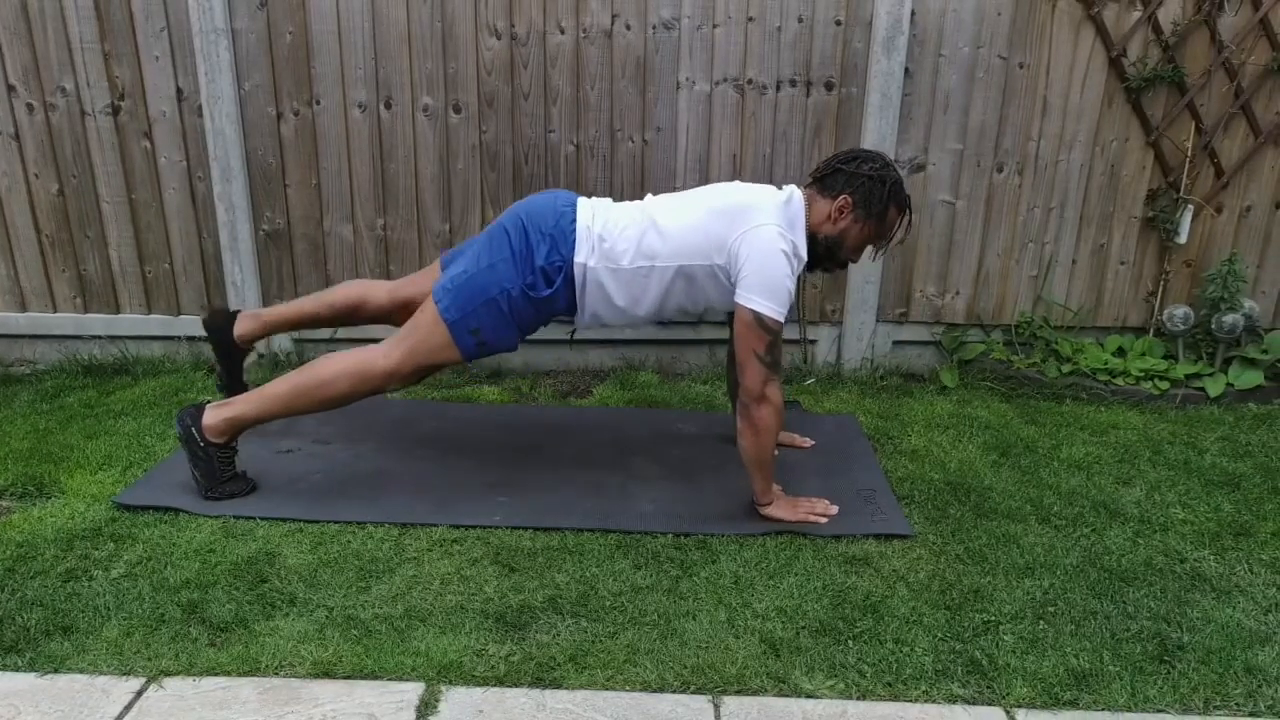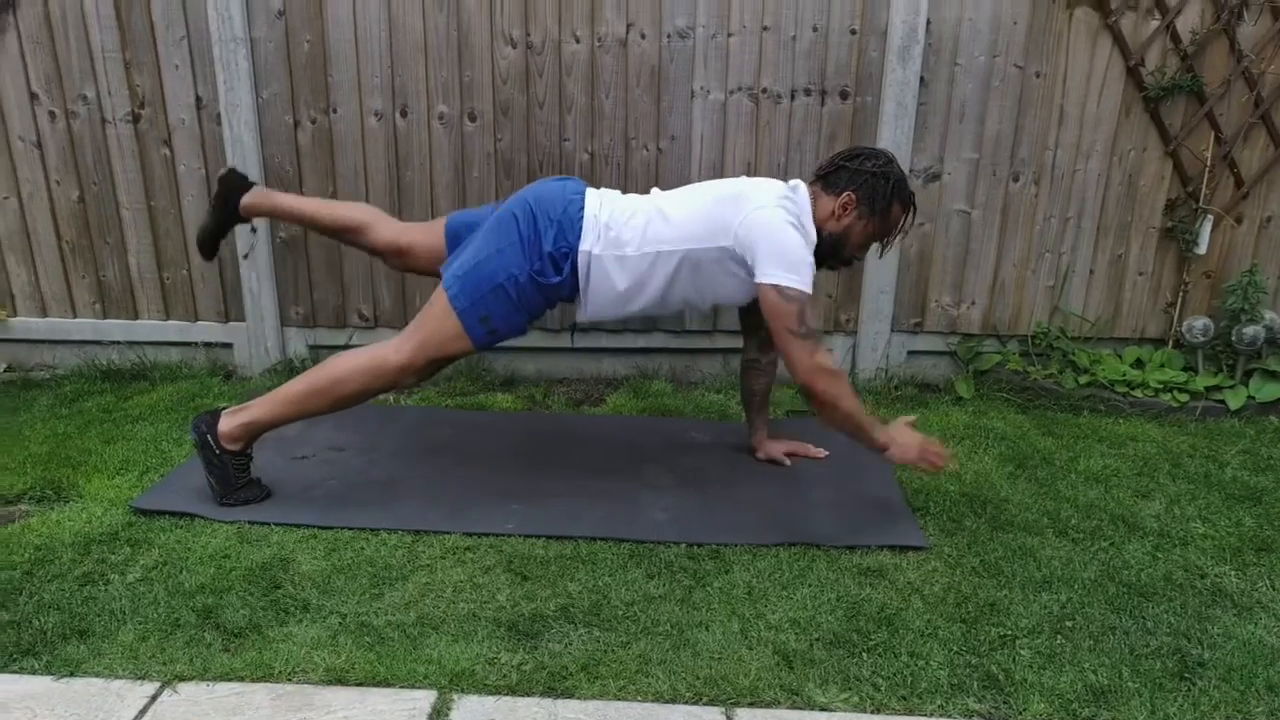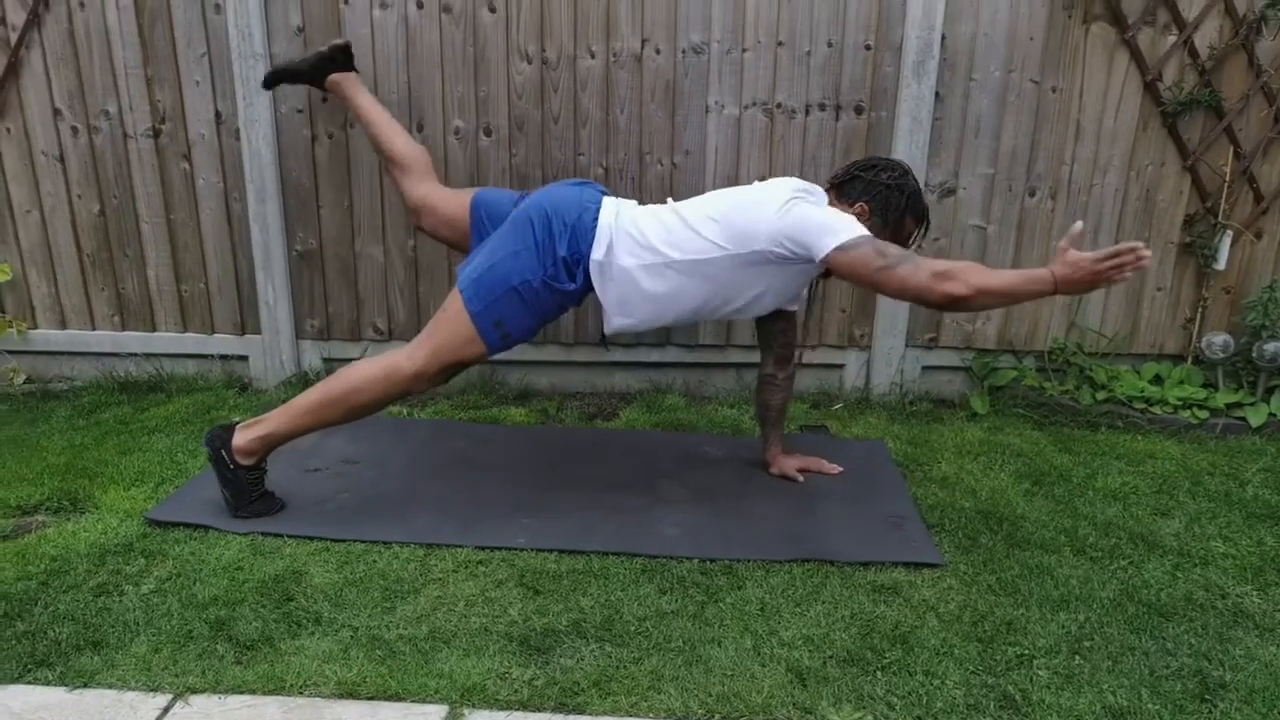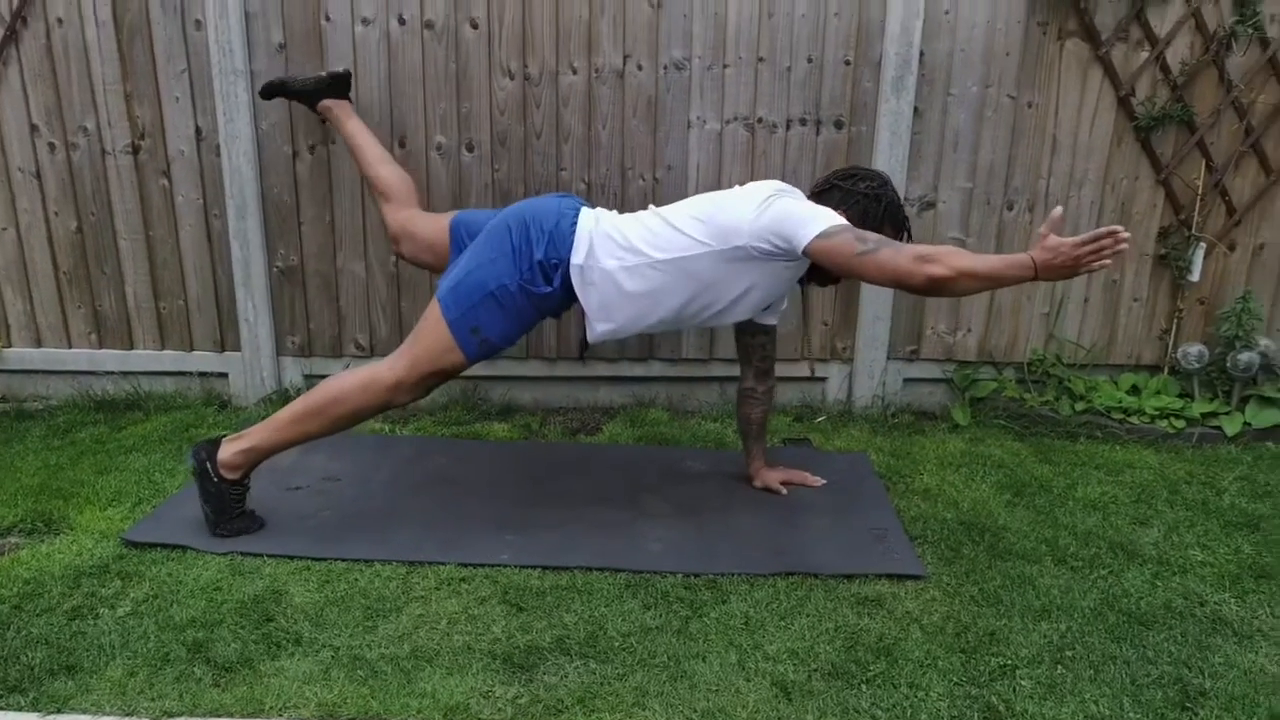
dt=0.3s
person 1, frame 1
left shoulder: (766, 210)
right shoulder: (774, 245)
left elbow: (745, 361)
right elbow: (759, 382)
left wrist: (756, 426)
right wrist: (769, 494)
left hip: (554, 231)
right hip: (546, 253)
left knee: (391, 302)
right knee: (399, 360)
left ankle: (243, 326)
right ankle: (217, 421)
person 1, frame 2
left shoulder: (777, 210)
right shoulder: (782, 231)
left elbow: (759, 342)
right elbow: (811, 365)
left wrist: (760, 434)
right wrist: (883, 436)
left hip: (562, 217)
right hip: (552, 239)
left knee: (390, 238)
right knee: (410, 356)
left ankle: (246, 198)
right ankle: (232, 428)
person 1, frame 3
left shoulder: (792, 253)
right shoulder: (806, 216)
left elbow: (778, 355)
right elbow: (937, 284)
left wrist: (775, 451)
right wrist: (1054, 279)
left hip: (576, 229)
right hip: (567, 239)
left knee: (425, 198)
right knee: (424, 364)
left ankle: (343, 77)
right ankle: (246, 444)
person 1, frame 4
left shoulder: (774, 269)
right shoulder: (786, 216)
left elbow: (756, 369)
right elbow: (924, 272)
left wrist: (757, 464)
right wrist: (1036, 265)
left hip: (553, 245)
right hip: (548, 250)
left knee: (407, 228)
right knee: (405, 375)
left ankle: (333, 102)
right ankle: (230, 459)
